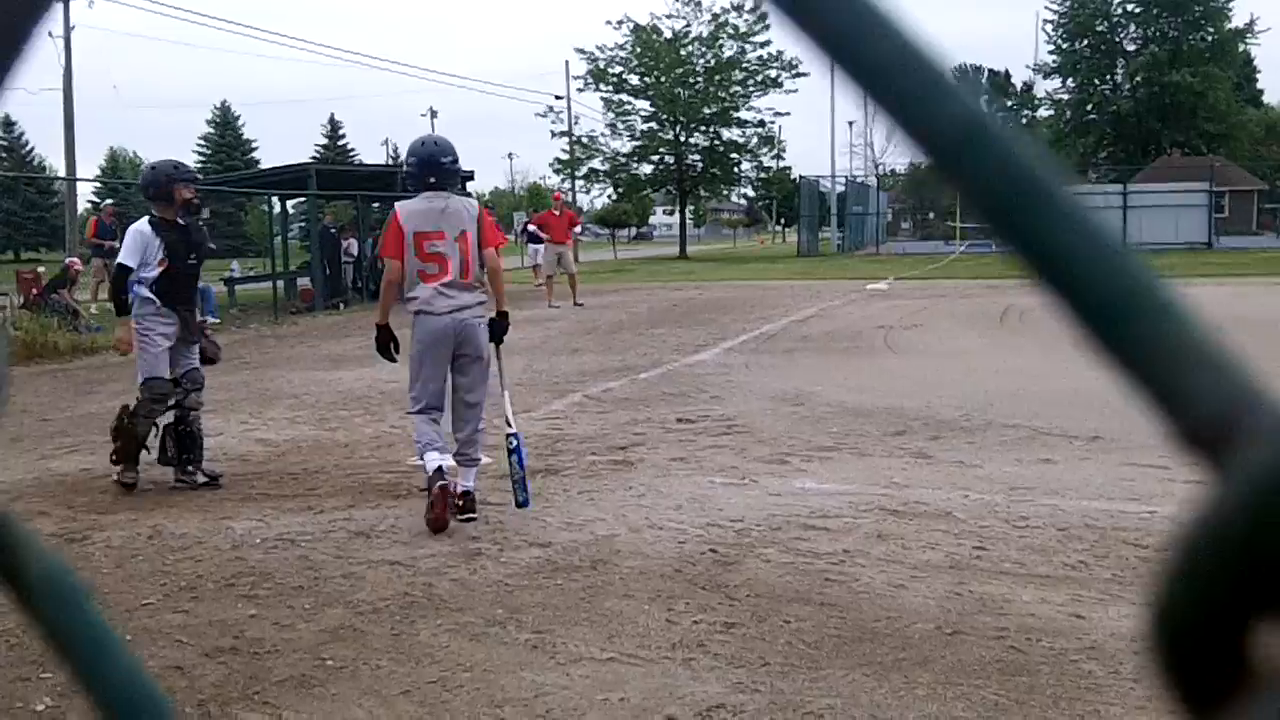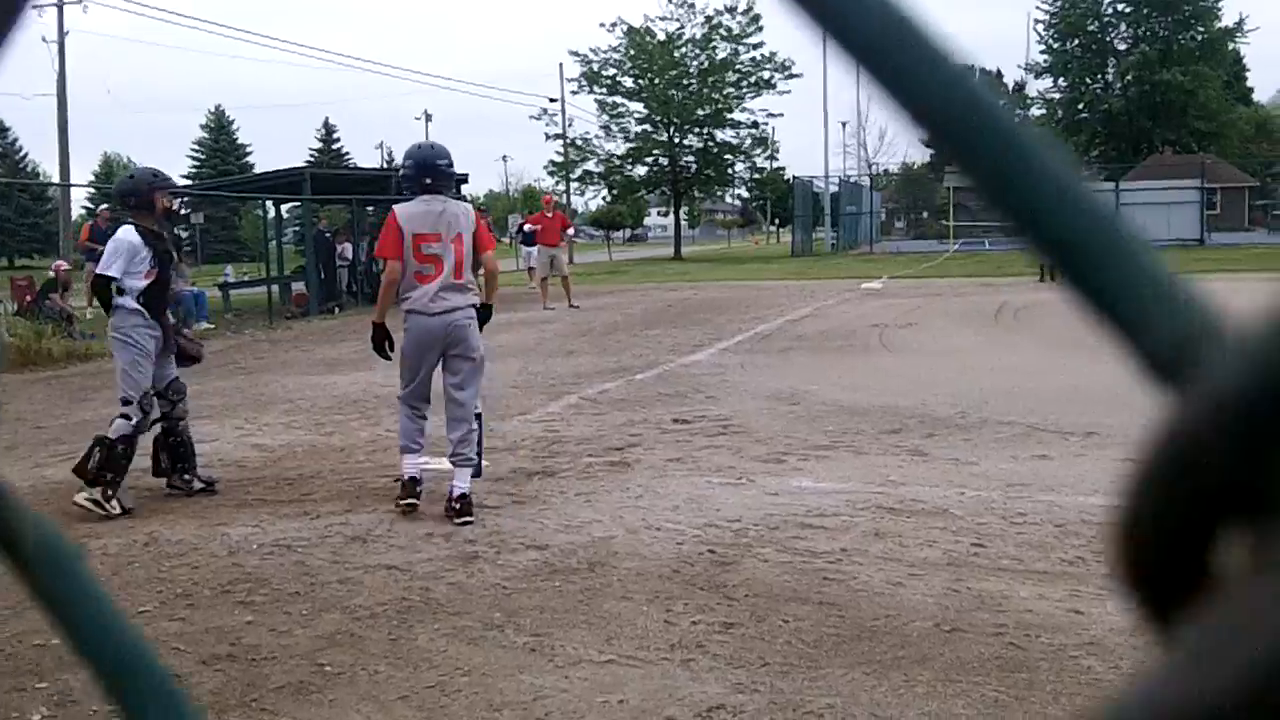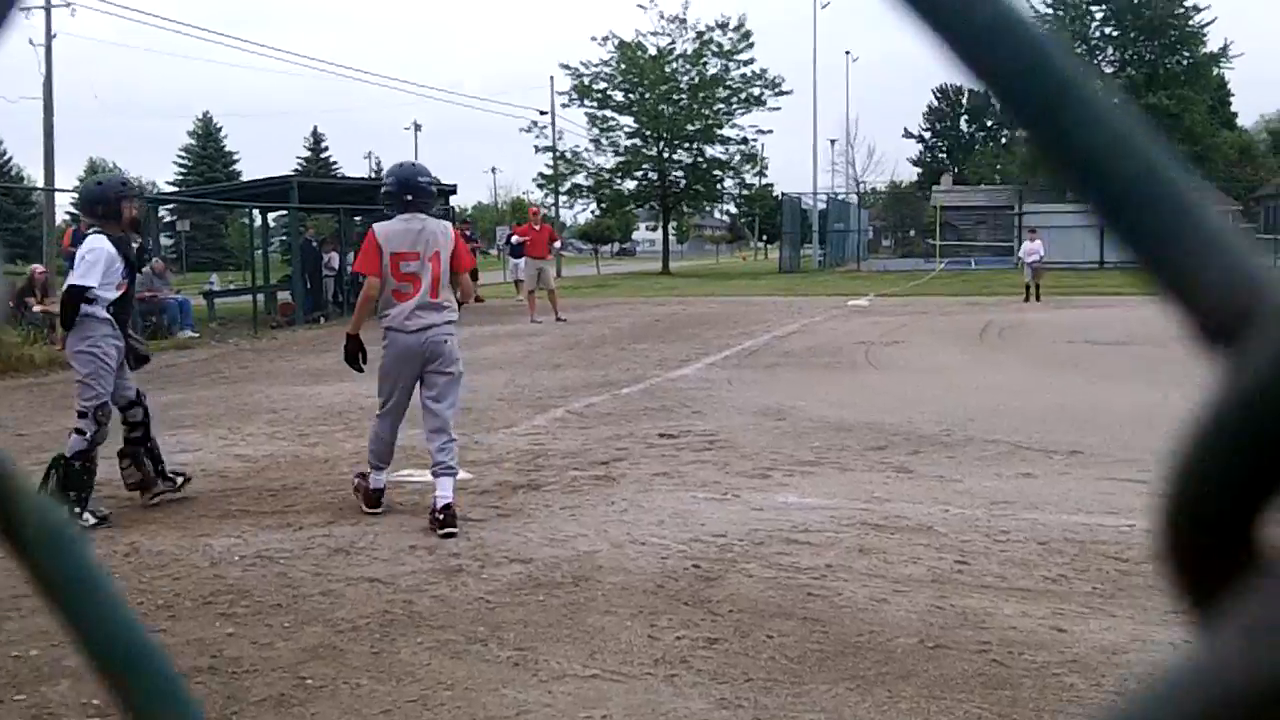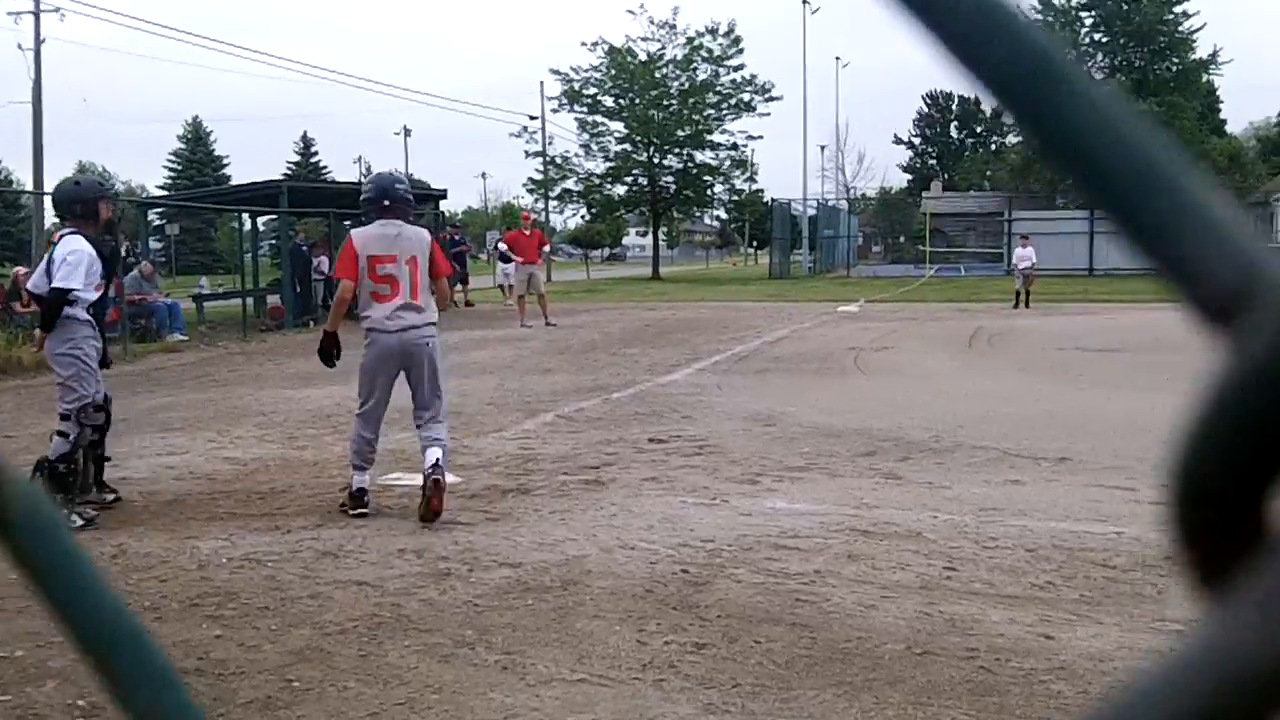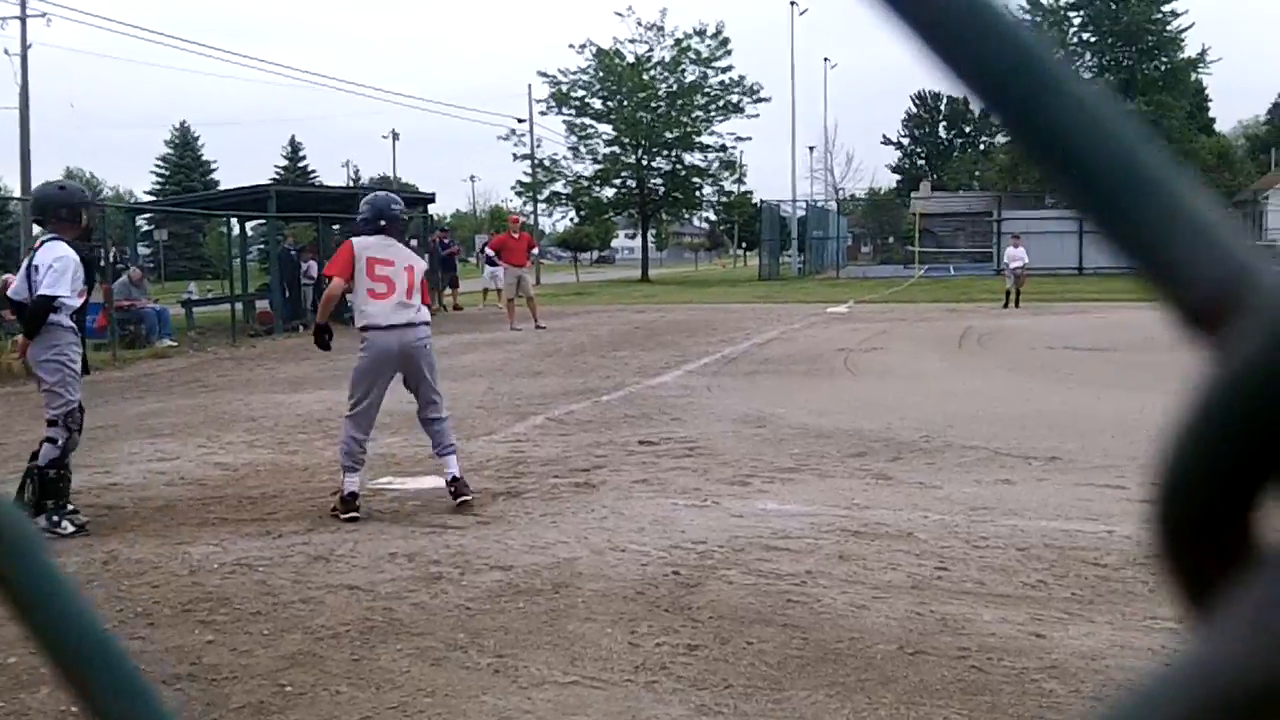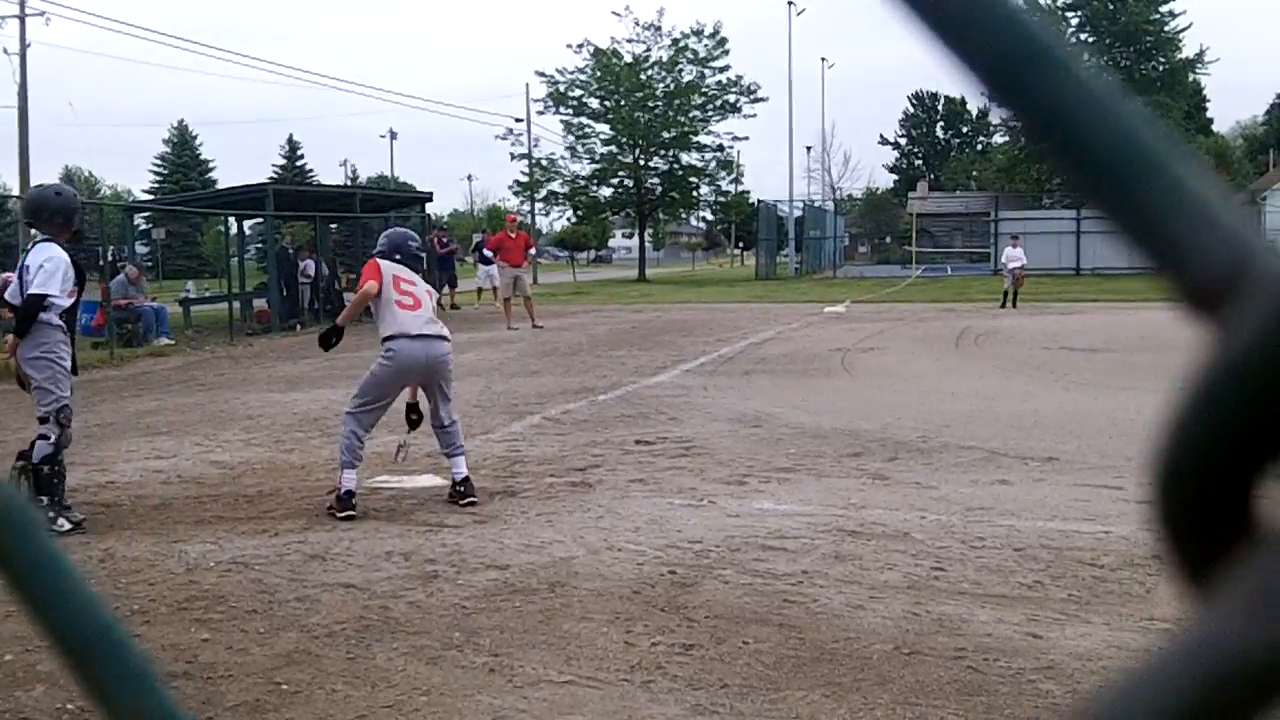
dt=0.2s
person 1, frame 1
left shoulder: (402, 213)
right shoulder: (472, 209)
left elbow: (392, 275)
right elbow: (493, 263)
left wrist: (382, 324)
right wrist: (501, 312)
left hip: (429, 320)
right hip: (471, 317)
left knee: (425, 408)
right knee: (469, 408)
left ankle: (439, 474)
right ankle: (465, 491)
person 1, frame 2
left shoulder: (400, 216)
right shoulder: (467, 213)
left elbow: (392, 274)
right elbow: (490, 265)
left wrist: (378, 322)
right wrist: (486, 304)
left hip: (421, 320)
right hip: (462, 318)
left knee: (412, 402)
right knee: (462, 408)
left ankle: (411, 479)
right ankle: (461, 493)
person 1, frame 3
left shoulder: (380, 232)
right shoulder: (446, 231)
left elbow: (371, 290)
right elbow: (466, 288)
left wrist: (352, 334)
left hip: (400, 336)
right hip: (441, 334)
left knee: (389, 416)
right knee: (440, 421)
left ankle: (374, 489)
right ankle: (444, 504)
person 1, frame 4
left shoulder: (358, 238)
right shoulder: (423, 238)
left elbow: (345, 293)
right elbow: (443, 294)
left wrist: (329, 332)
left hip: (381, 338)
right hip: (422, 335)
left knee: (368, 416)
right knee: (430, 414)
left ankle: (359, 491)
right ankle: (434, 468)
person 1, frame 5
left shoulder: (355, 246)
right shoulder: (415, 259)
left elbow: (335, 288)
left wrist: (321, 322)
left hip: (377, 339)
right hip: (418, 334)
left knee: (358, 417)
right knee: (433, 410)
left ankle: (350, 495)
right ankle: (455, 480)
person 1, frame 6
left shoulder: (378, 266)
right shoulder: (425, 287)
left elbow: (370, 289)
left wrist: (338, 324)
right wrist: (413, 401)
left hip: (402, 348)
right hip: (440, 347)
left knee: (357, 416)
right knee: (444, 415)
left ankle: (346, 494)
right ankle: (462, 482)
person 2, frame 1
left shoulder: (192, 231)
right shoulder: (143, 230)
right elbow: (120, 276)
left wrist: (193, 319)
right wrist: (124, 323)
left hip: (185, 320)
right hip: (154, 319)
left knee: (190, 392)
right knee: (155, 393)
left ankle: (188, 466)
right ankle: (126, 459)
person 2, frame 2
left shoulder: (158, 238)
right shoulder: (127, 238)
right elbow: (101, 282)
left wrist: (166, 324)
right wrist: (113, 316)
left hip: (156, 328)
right hip: (133, 329)
left knee: (174, 399)
right knee: (136, 407)
left ankle: (182, 473)
right ankle: (100, 485)
person 2, frame 3
left shoulder: (112, 244)
right shoulder: (100, 246)
left elbow: (72, 288)
right elbow: (72, 293)
right wrist: (67, 331)
left hip: (111, 339)
right hip: (96, 339)
left knee: (134, 408)
right knee: (93, 418)
left ankle: (151, 480)
right ankle: (70, 503)
person 2, frame 4
left shoulder: (65, 244)
right shoulder: (80, 247)
left elbow: (35, 290)
right elbow: (59, 295)
left wrist: (50, 328)
right wrist: (45, 330)
left hip: (79, 339)
right hip: (75, 338)
left knee: (98, 410)
right knee: (75, 418)
left ankle: (86, 487)
right ankle: (59, 501)
person 2, frame 5
left shoulder: (42, 250)
right shoulder: (64, 254)
left elbow: (15, 298)
right elbow: (45, 302)
left wrist: (30, 334)
right wrist: (28, 336)
left hip: (49, 343)
right hip: (59, 343)
left knee: (69, 419)
right knee: (63, 423)
left ankle: (47, 497)
right ankle: (48, 509)
person 2, frame 6
left shoulder: (34, 252)
right shoulder: (55, 255)
right elbow: (34, 301)
left hip: (40, 343)
right hip: (48, 343)
left knee: (57, 418)
right knee: (55, 421)
left ankle: (37, 493)
right ankle: (44, 506)
